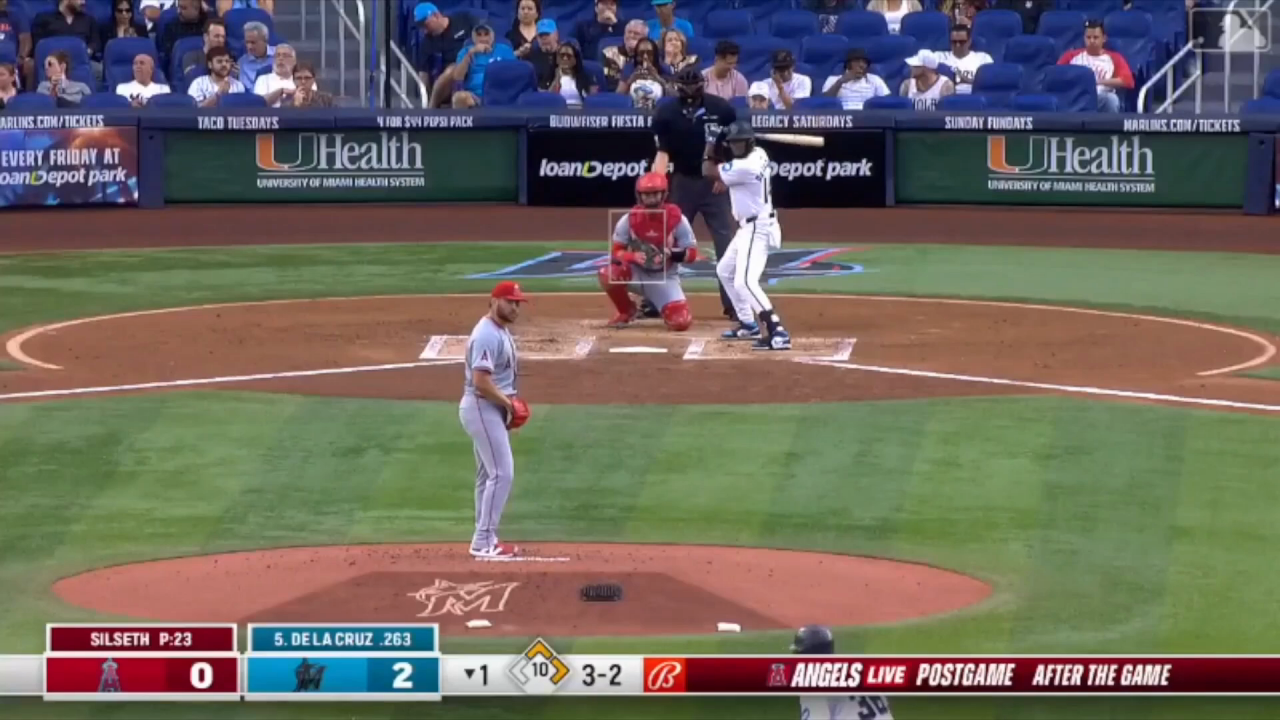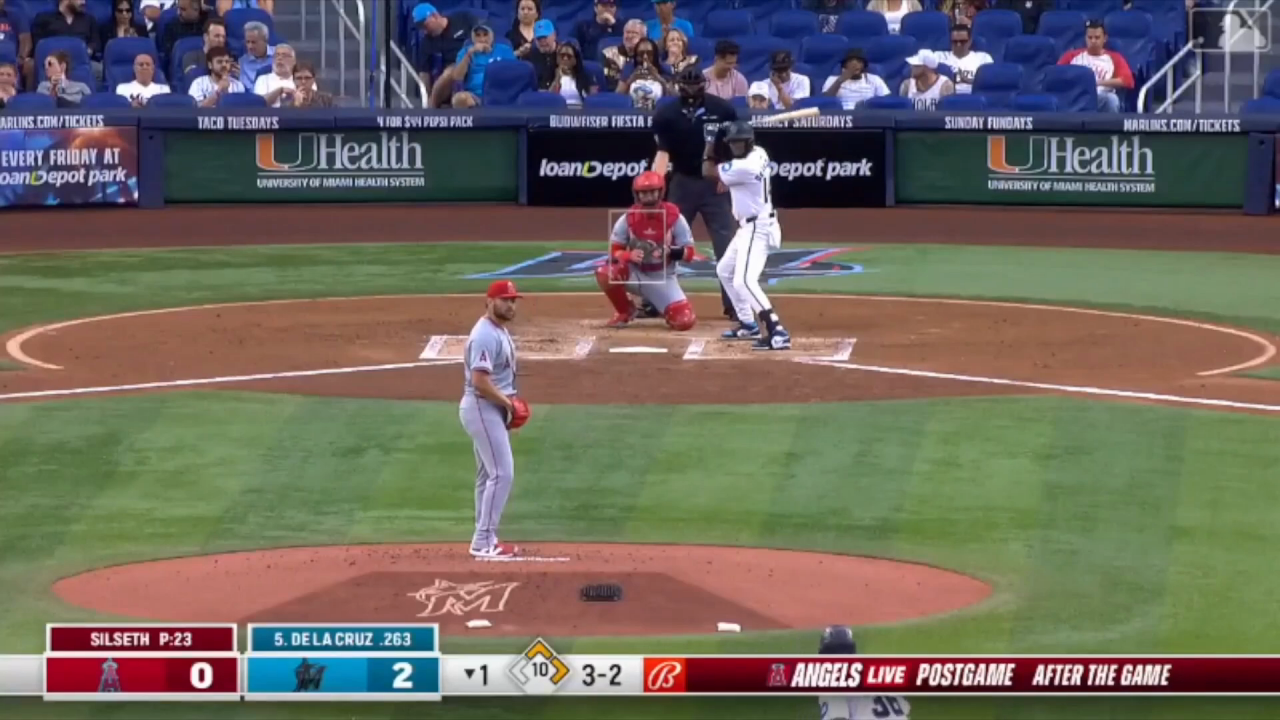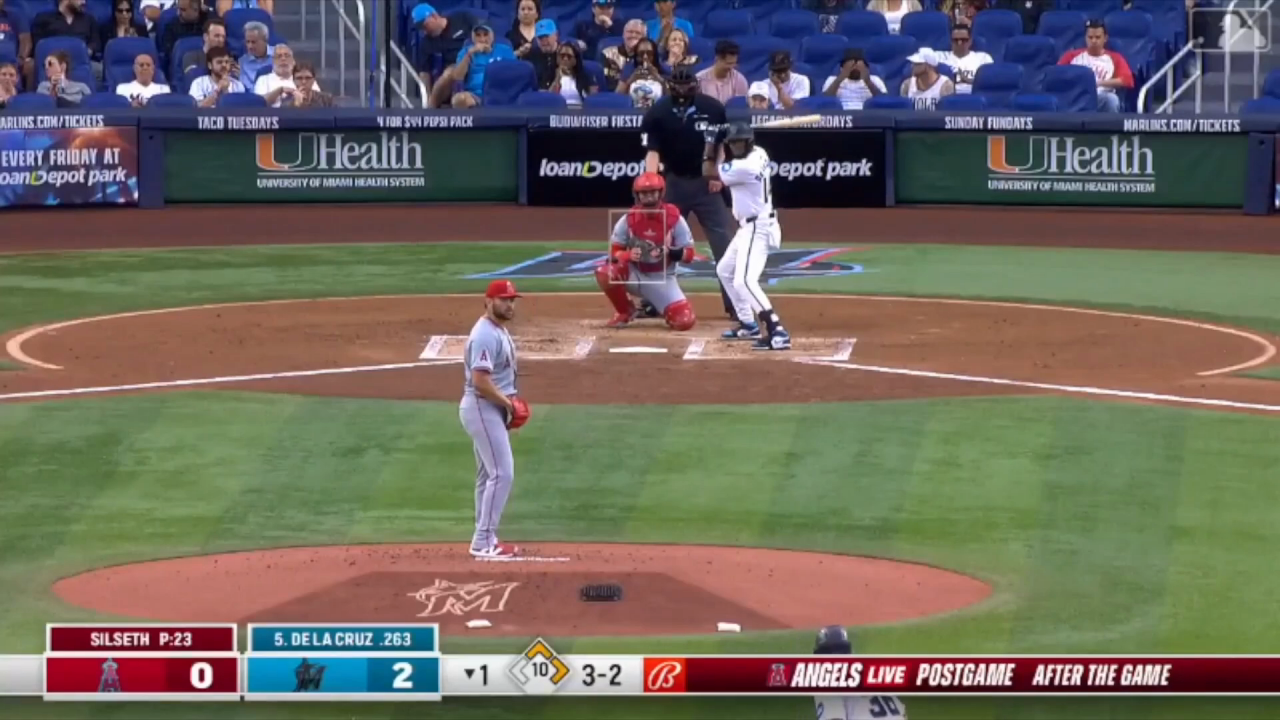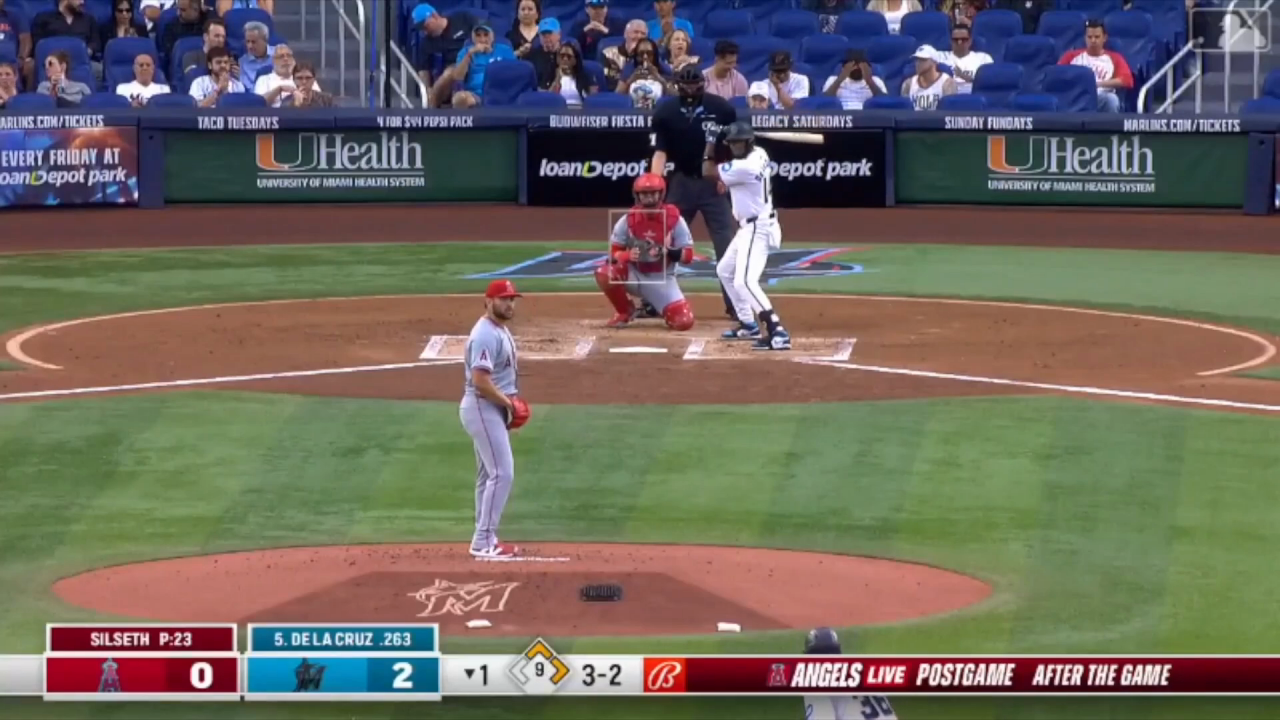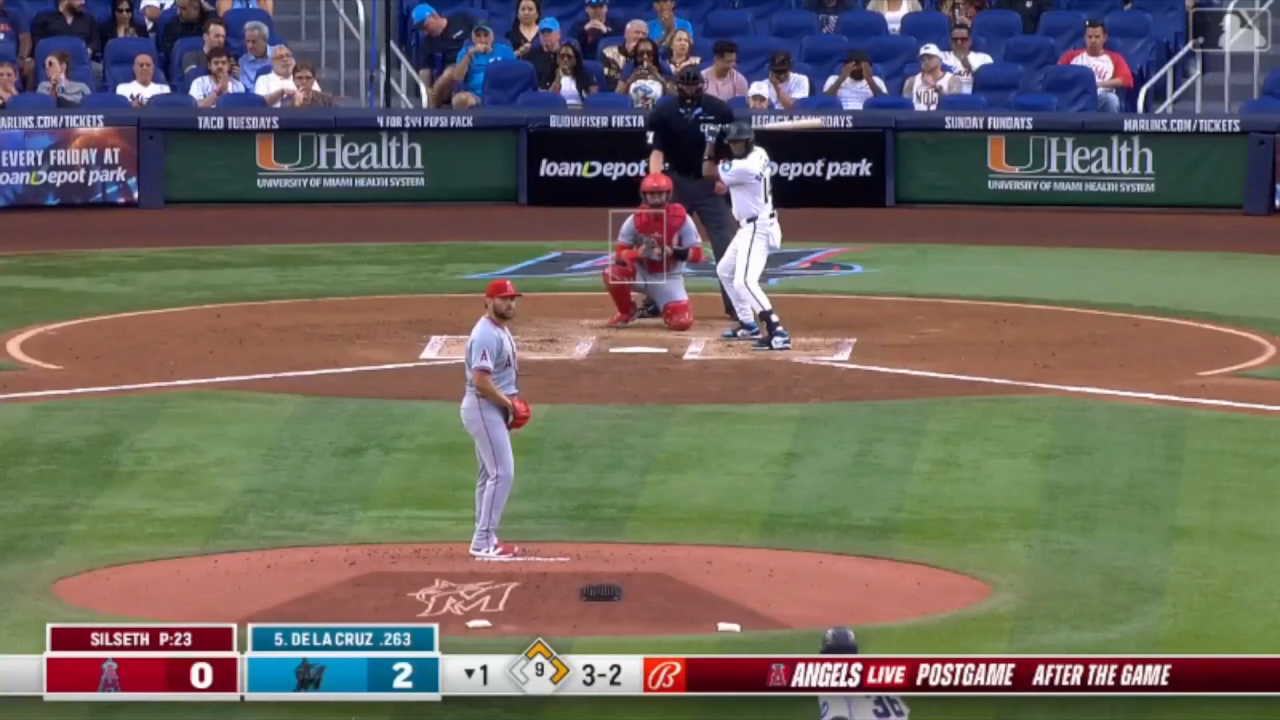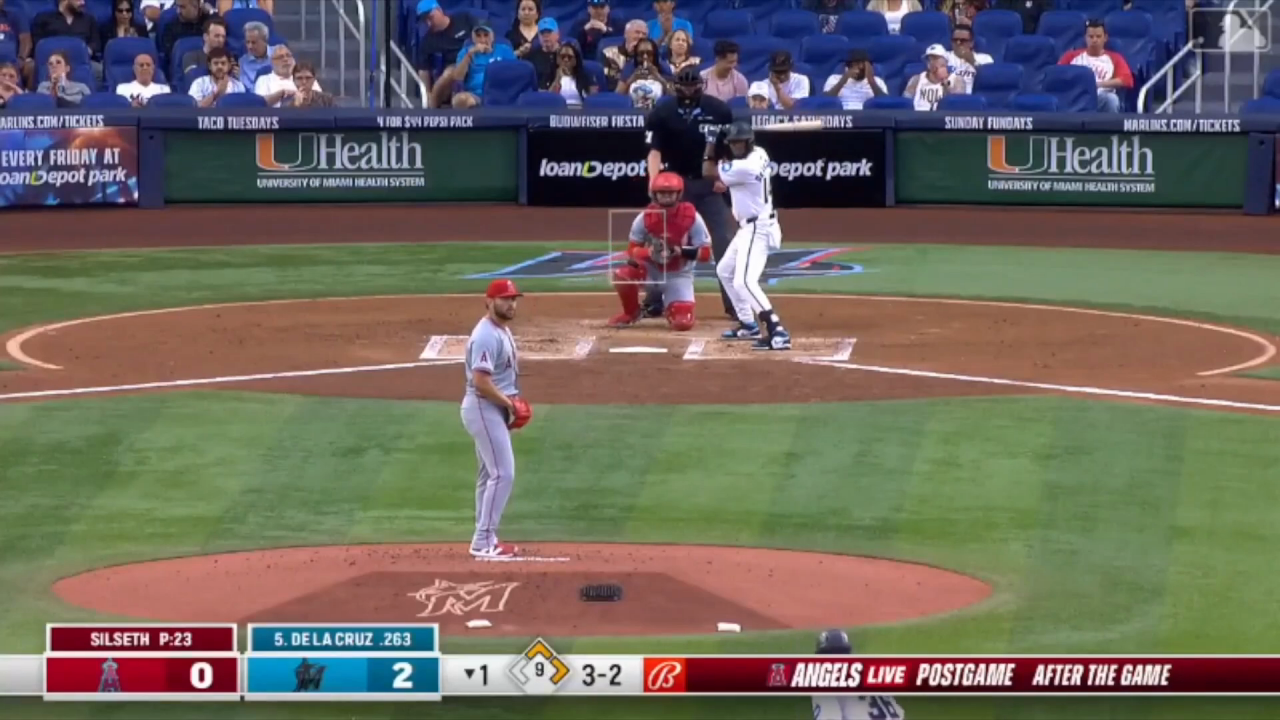
dt=0.3s
person 1, frame 1
left shoulder: (501, 331)
right shoulder: (487, 335)
right elbow: (480, 381)
left wrist: (510, 403)
right wrist: (510, 403)
left hip: (491, 409)
right hip: (482, 409)
left knee: (489, 474)
right knee: (502, 473)
left ankle: (485, 539)
right ankle: (483, 542)
person 1, frame 2
left shoulder: (500, 331)
right shoulder: (485, 335)
right elbow: (480, 382)
left wrist: (510, 403)
right wrist: (509, 404)
left hip: (492, 409)
right hip: (483, 409)
left knee: (489, 475)
right knee: (502, 474)
left ankle: (485, 539)
right ankle: (483, 542)
person 1, frame 3
left shoulder: (500, 330)
right shoulder: (485, 335)
right elbow: (480, 382)
left wrist: (510, 404)
right wrist: (510, 404)
left hip: (491, 410)
right hip: (482, 409)
left knee: (489, 474)
right knee: (502, 474)
left ankle: (485, 539)
right ankle: (483, 542)
person 1, frame 4
left shoulder: (501, 330)
right shoulder: (485, 334)
right elbow: (480, 381)
left wrist: (511, 402)
right wrist: (510, 403)
left hip: (493, 409)
right hip: (483, 409)
left knee: (489, 475)
right knee: (502, 474)
left ankle: (485, 538)
right ankle: (483, 542)
person 1, frame 5
left shoulder: (502, 330)
right shoulder: (486, 335)
right elbow: (480, 381)
left wrist: (511, 405)
right wrist: (510, 404)
left hip: (494, 409)
right hip: (484, 409)
left knee: (490, 474)
right knee: (502, 474)
left ankle: (486, 538)
right ankle: (482, 542)
person 1, frame 6
left shoulder: (503, 330)
right shoulder: (486, 335)
right elbow: (481, 382)
left wrist: (513, 404)
right wrist: (511, 404)
left hip: (496, 409)
right hip: (485, 410)
left knee: (492, 474)
right knee: (503, 474)
left ankle: (486, 539)
right ankle: (482, 542)
person 2, frame 1
left shoulder: (721, 108)
right shoulder: (666, 113)
right elbow: (663, 151)
left hip: (714, 182)
right hip: (682, 181)
left knee: (726, 242)
left ankle: (733, 304)
person 2, frame 2
left shoulder: (722, 108)
right shoulder: (667, 113)
right elbow: (663, 151)
left hip: (714, 182)
right hip: (682, 182)
left knee: (726, 243)
left ankle: (733, 304)
person 2, frame 3
left shoulder: (712, 107)
right shoulder: (657, 112)
right elbow: (653, 151)
left hip: (706, 181)
right hip: (674, 181)
left knee: (722, 241)
left ankle: (734, 302)
person 2, frame 4
left shoulder: (721, 107)
right shoulder: (666, 111)
right elbow: (660, 151)
left hip: (713, 182)
right hip: (681, 181)
left knee: (726, 243)
left ankle: (735, 304)
person 2, frame 5
left shoulder: (719, 109)
right shoulder: (663, 112)
right elbow: (657, 150)
left hip: (710, 183)
right hip: (677, 182)
left knee: (724, 243)
left ankle: (734, 303)
person 2, frame 6
left shoulder: (718, 109)
right shoulder: (662, 112)
right elbow: (655, 150)
right wrist: (654, 178)
left hip: (709, 183)
left knee: (723, 242)
left ankle: (734, 304)
right ankle: (654, 302)
person 3, frame 1
left shoulder: (745, 167)
right shoulder: (758, 154)
left elbow: (708, 171)
right elbow: (730, 159)
left hip: (757, 229)
right hip: (749, 227)
left knee: (744, 281)
right knee: (725, 271)
left ankle: (777, 332)
right ankle: (748, 324)
person 3, frame 2
left shoulder: (744, 167)
right shoulder: (758, 153)
left elbow: (708, 172)
right elbow: (728, 160)
left wrist: (710, 144)
right wrist: (718, 145)
left hip: (757, 229)
right hip: (749, 227)
left knee: (743, 281)
right knee: (725, 271)
left ankle: (777, 332)
right ankle: (749, 324)
person 3, frame 3
left shoulder: (745, 167)
right shoulder: (758, 154)
left elbow: (709, 172)
right elbow: (730, 159)
left wrist: (710, 144)
left hip: (757, 229)
right hip: (749, 227)
left knee: (743, 281)
right knee: (725, 270)
left ankle: (777, 332)
right ankle: (748, 324)
person 3, frame 4
left shoulder: (745, 167)
right shoulder: (759, 154)
left elbow: (708, 171)
right elbow: (730, 162)
left wrist: (710, 144)
left hip: (758, 229)
right hip: (749, 227)
left knee: (744, 281)
right knee: (725, 271)
left ankle: (778, 333)
right ankle: (748, 324)
person 3, frame 5
left shoulder: (745, 167)
right shoulder: (759, 154)
left elbow: (709, 172)
right elbow: (728, 161)
right wrist: (718, 143)
left hip: (757, 229)
right hip: (750, 226)
left knee: (744, 281)
right knee: (725, 271)
left ankle: (778, 332)
right ankle: (748, 324)
person 3, frame 6
left shoulder: (744, 168)
right shoulder: (759, 154)
right elbow: (729, 162)
left hip: (758, 229)
right hip: (750, 227)
left knee: (744, 281)
right knee: (725, 271)
left ankle: (777, 332)
right ankle: (748, 324)
person 4, frame 1
left shoulder: (677, 219)
right shoulder: (629, 219)
left elbow: (692, 255)
right elbow: (615, 252)
left wrist: (670, 254)
right wrist: (634, 256)
left hip: (665, 278)
right hip: (637, 274)
left knee: (681, 321)
right knee: (607, 274)
left ankle: (658, 305)
right ankle: (627, 312)
person 4, frame 2
left shoulder: (674, 218)
right shoulder: (628, 219)
left elbow: (689, 253)
right elbow: (614, 252)
left wrist: (668, 251)
right wrist: (630, 255)
left hip: (663, 278)
right hip: (635, 275)
left knee: (684, 321)
right knee: (604, 273)
left ankle: (657, 305)
right ankle: (626, 312)
person 4, frame 3
left shoulder: (675, 219)
right shoulder: (627, 220)
left elbow: (689, 255)
right elbow: (613, 253)
left wrist: (667, 251)
right wrist: (629, 255)
left hip: (662, 279)
right hip: (634, 275)
left knee: (684, 321)
right knee: (604, 272)
left ankle: (657, 306)
right ankle: (626, 312)
person 4, frame 4
left shoulder: (675, 219)
right shoulder: (627, 220)
left elbow: (688, 256)
right elbow: (613, 253)
left wrist: (666, 251)
right wrist: (628, 255)
left hip: (661, 279)
right hip: (634, 276)
left knee: (684, 321)
right knee: (604, 273)
left ankle: (656, 306)
right ankle: (626, 312)
person 4, frame 5
left shoulder: (681, 219)
right shoulder: (634, 220)
left elbow: (696, 255)
right elbow: (620, 253)
left wrist: (671, 251)
right wrist: (638, 253)
left hip: (669, 278)
right hip: (641, 274)
left knee: (681, 322)
right knee: (612, 273)
left ankle: (663, 307)
right ankle: (627, 312)
person 4, frame 6
left shoulder: (691, 218)
right shoulder: (645, 218)
left elbow: (705, 254)
right elbow: (631, 250)
left wrist: (679, 251)
right wrist: (648, 253)
left hip: (679, 276)
right hip: (651, 270)
left knee: (683, 323)
right knee: (622, 274)
left ankle: (671, 308)
right ankle: (631, 313)
